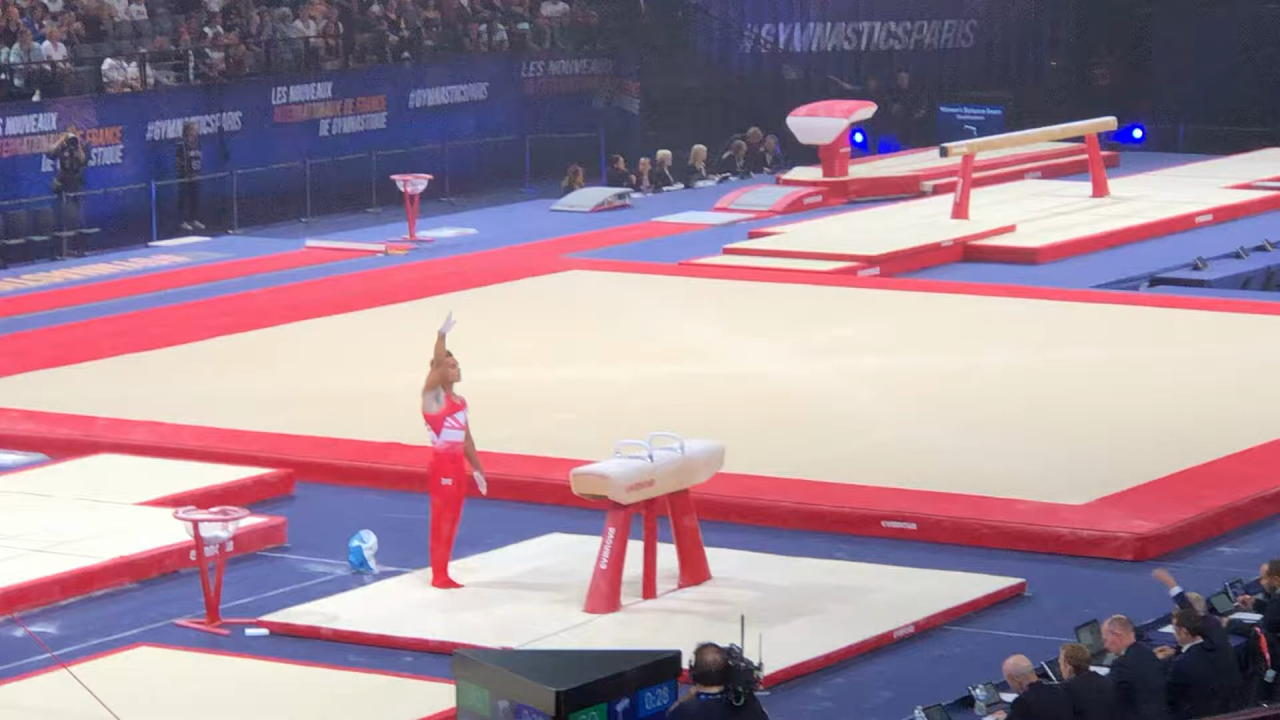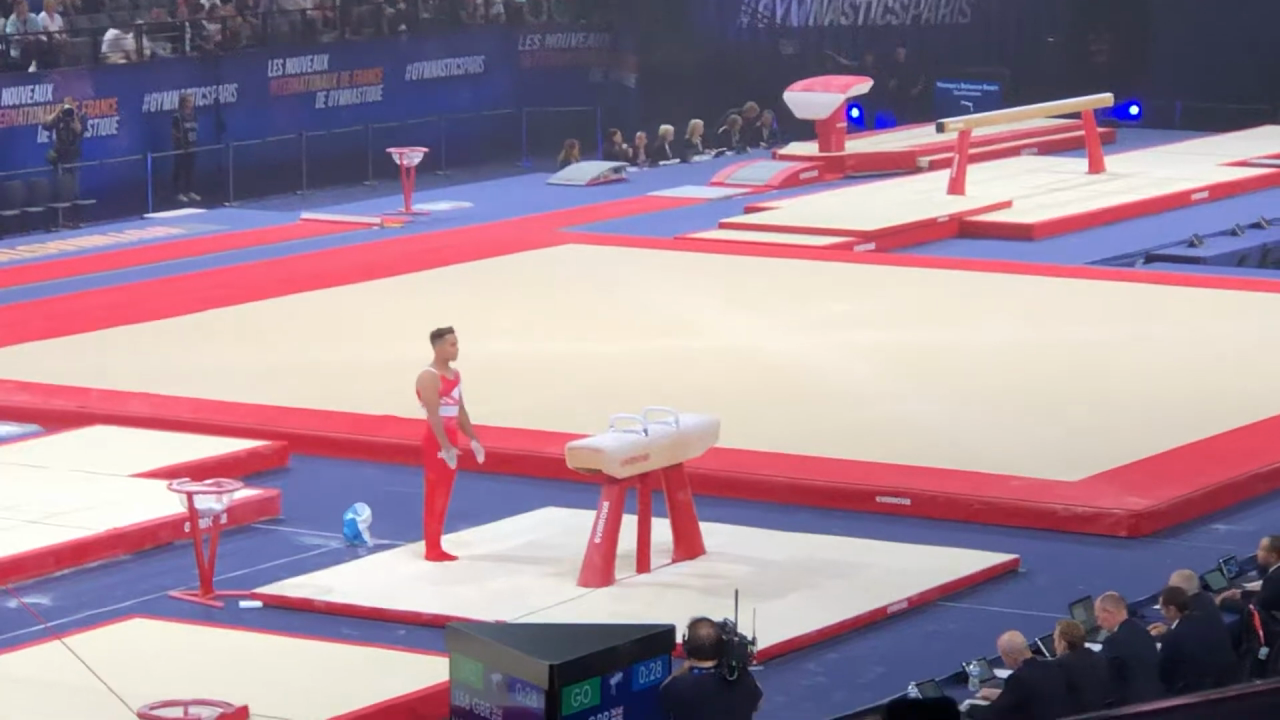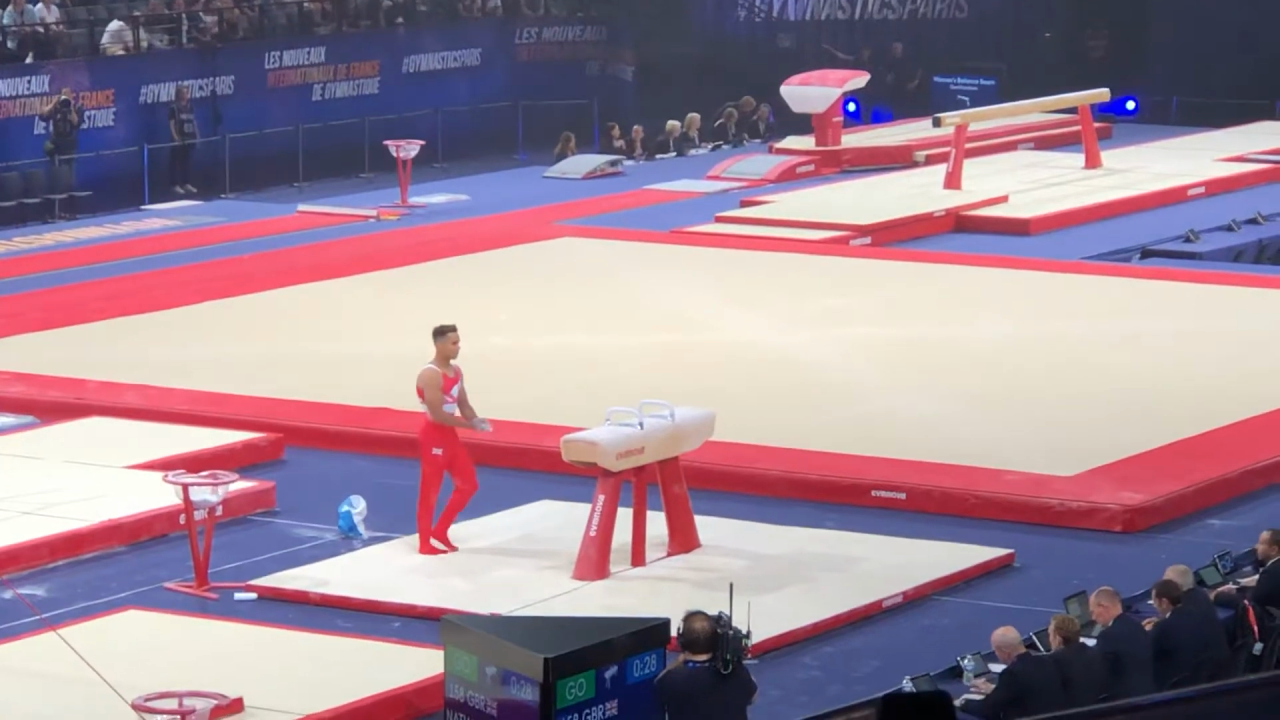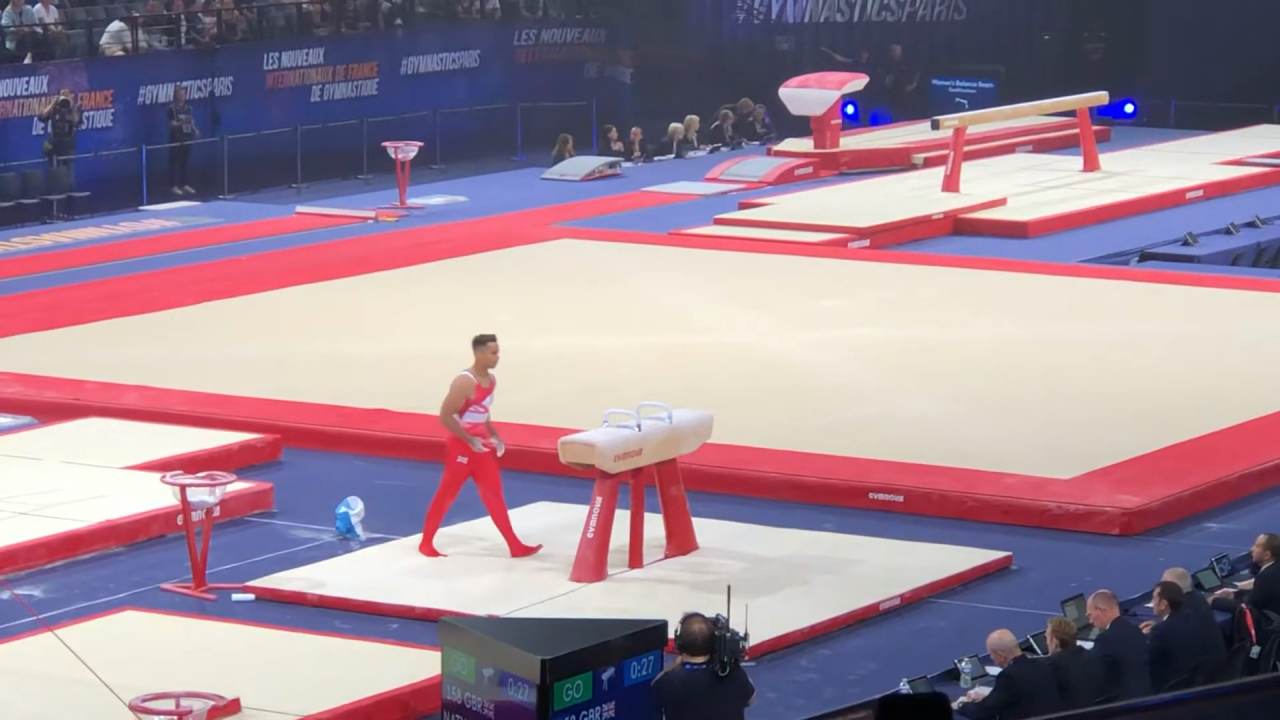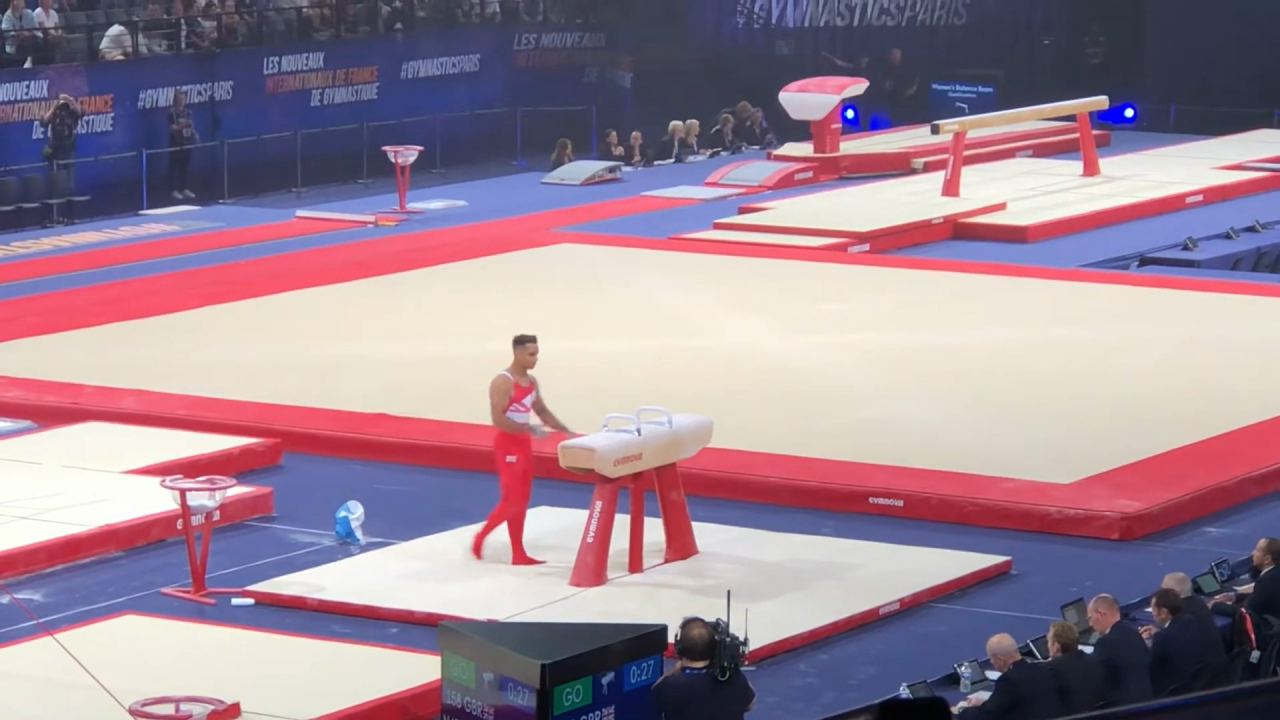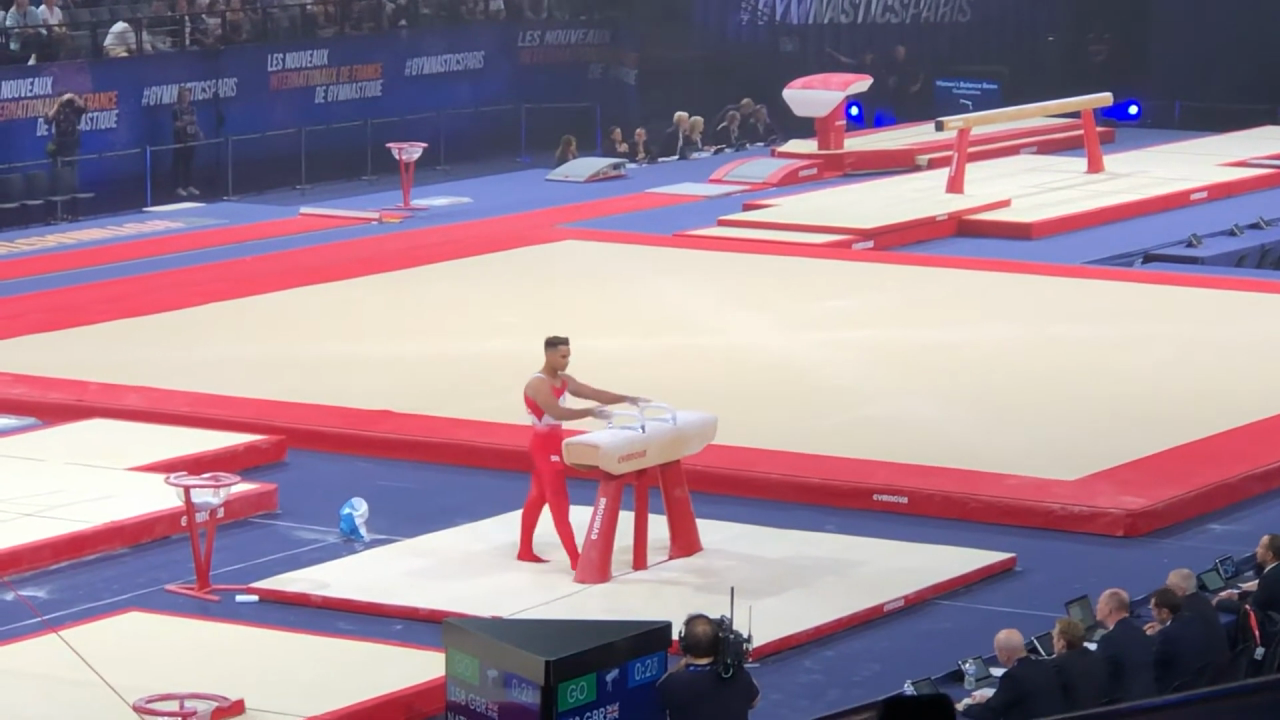
dt=0.4s
person 1, frame 1
left shoulder: (461, 401)
right shoulder: (432, 395)
right elbow: (437, 366)
left wrist: (477, 469)
right wrist: (443, 333)
left hip: (458, 467)
right hip: (442, 467)
left knee: (452, 523)
right knee: (441, 523)
left ankle: (443, 574)
right ankle: (438, 576)
person 1, frame 2
left shoulder: (455, 374)
right shoulder: (428, 377)
right elbow: (433, 416)
left wrist: (473, 440)
right wrist: (445, 447)
left hip: (451, 440)
right hip: (436, 442)
left knee: (443, 497)
right knee: (435, 496)
left ankle: (437, 546)
right ankle: (432, 549)
person 1, frame 3
left shoulder: (456, 371)
right shoulder: (430, 375)
left elbow: (463, 404)
right elbow: (437, 415)
left wrist: (478, 421)
right wrist: (472, 425)
left hip: (451, 436)
right hip: (434, 437)
left knee: (469, 484)
right knee: (430, 490)
left ankle: (440, 530)
right ankle: (425, 542)
person 1, frame 4
left shoulder: (491, 379)
right shoulder: (464, 383)
right elbow: (446, 417)
left wrist: (496, 436)
right wrist: (469, 440)
left hip: (483, 445)
right hip: (462, 446)
left knee: (494, 495)
right knee: (446, 495)
left ankle: (515, 546)
right ankle: (426, 542)
person 1, frame 5
left shoulder: (531, 381)
right shoulder: (502, 382)
left elbow: (542, 411)
right elbow: (499, 420)
left wrist: (564, 430)
right wrist: (530, 429)
left hip: (525, 445)
right hip: (508, 446)
left knee: (521, 500)
right knee: (513, 500)
left ankle: (518, 554)
right ankle: (481, 535)
person 1, frame 6
left shoulder: (563, 380)
right shoulder: (537, 384)
left elbow: (594, 394)
right elbow: (558, 413)
left wrist: (627, 398)
right wrist: (592, 412)
left hip: (551, 445)
right hip: (545, 447)
left knee: (536, 498)
right knee: (559, 503)
left ankle: (525, 550)
right ankle: (576, 561)
